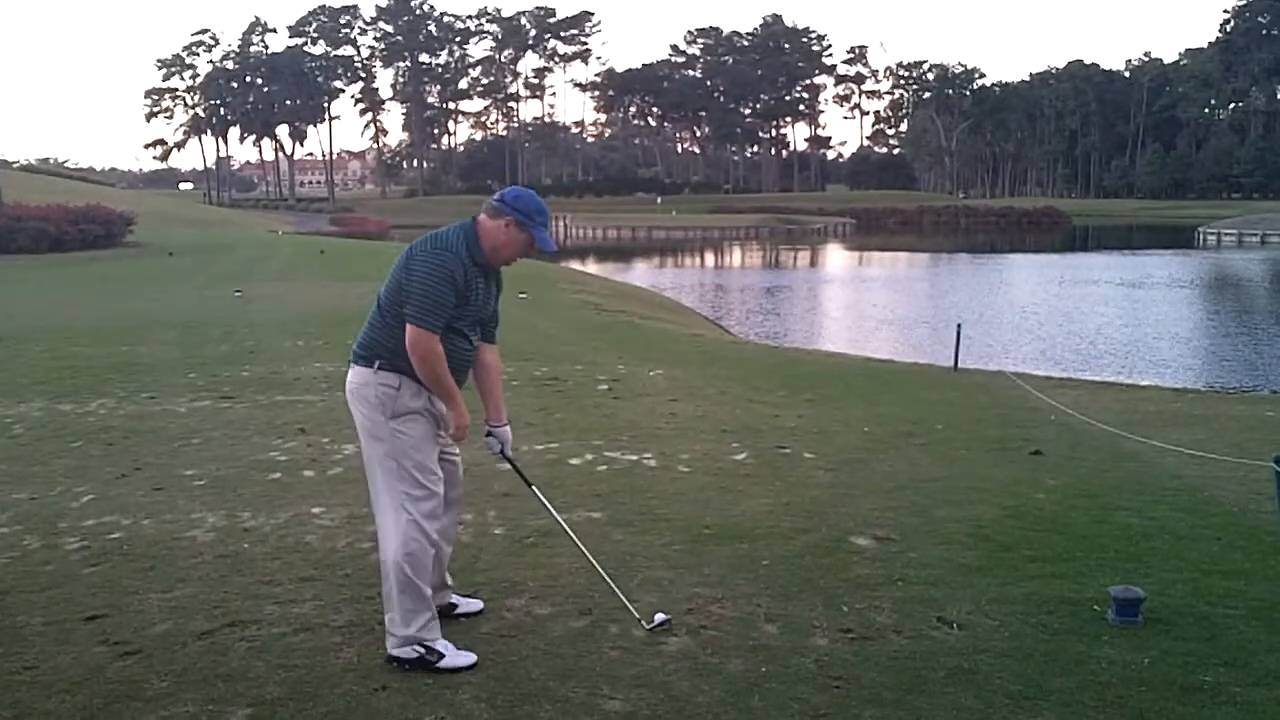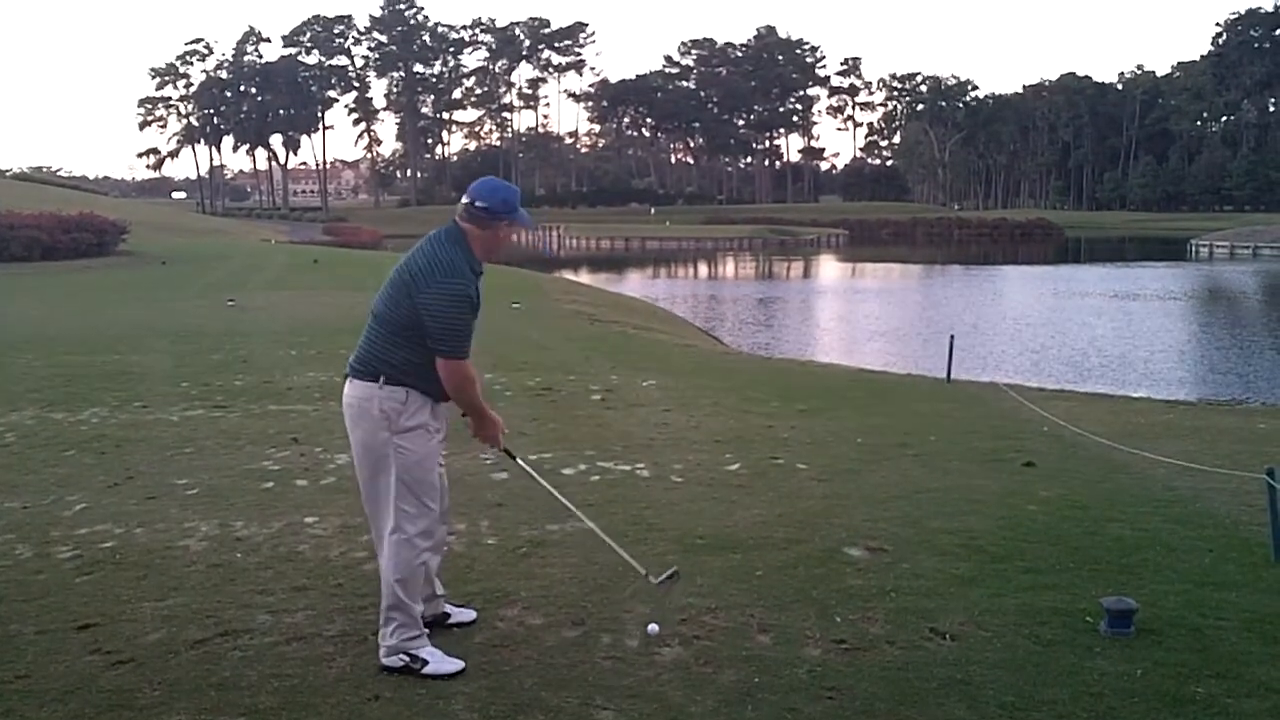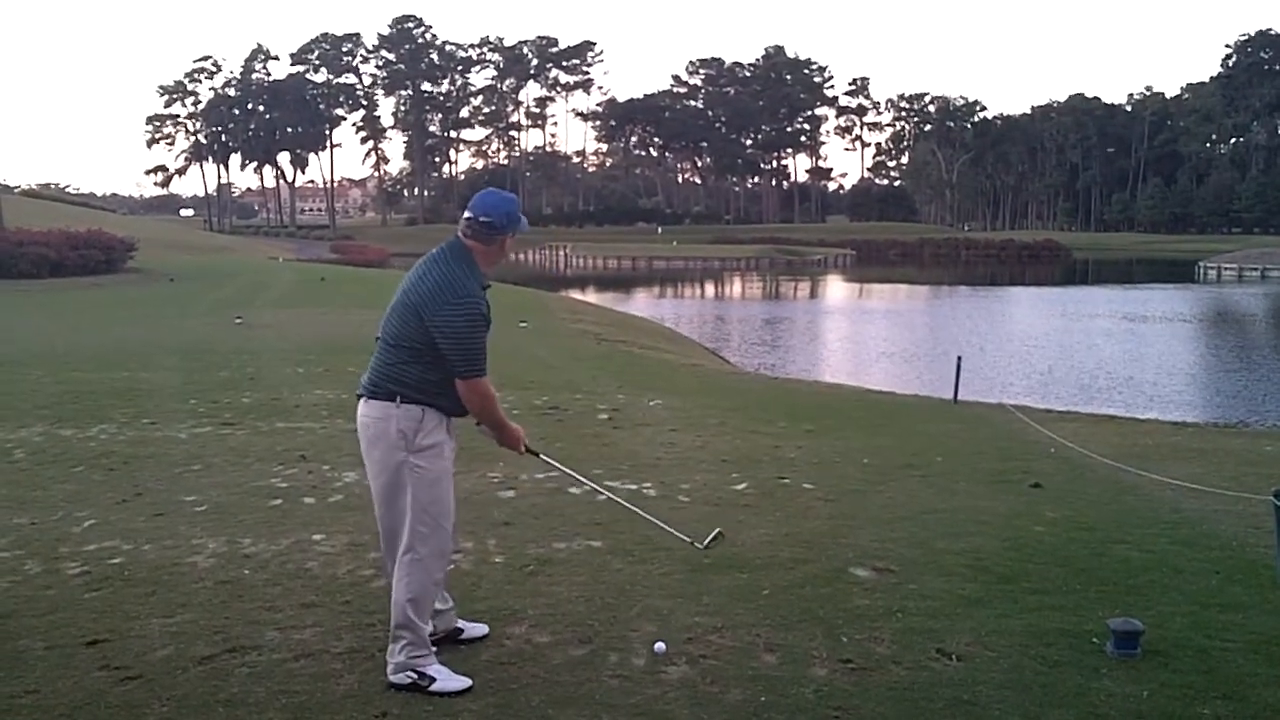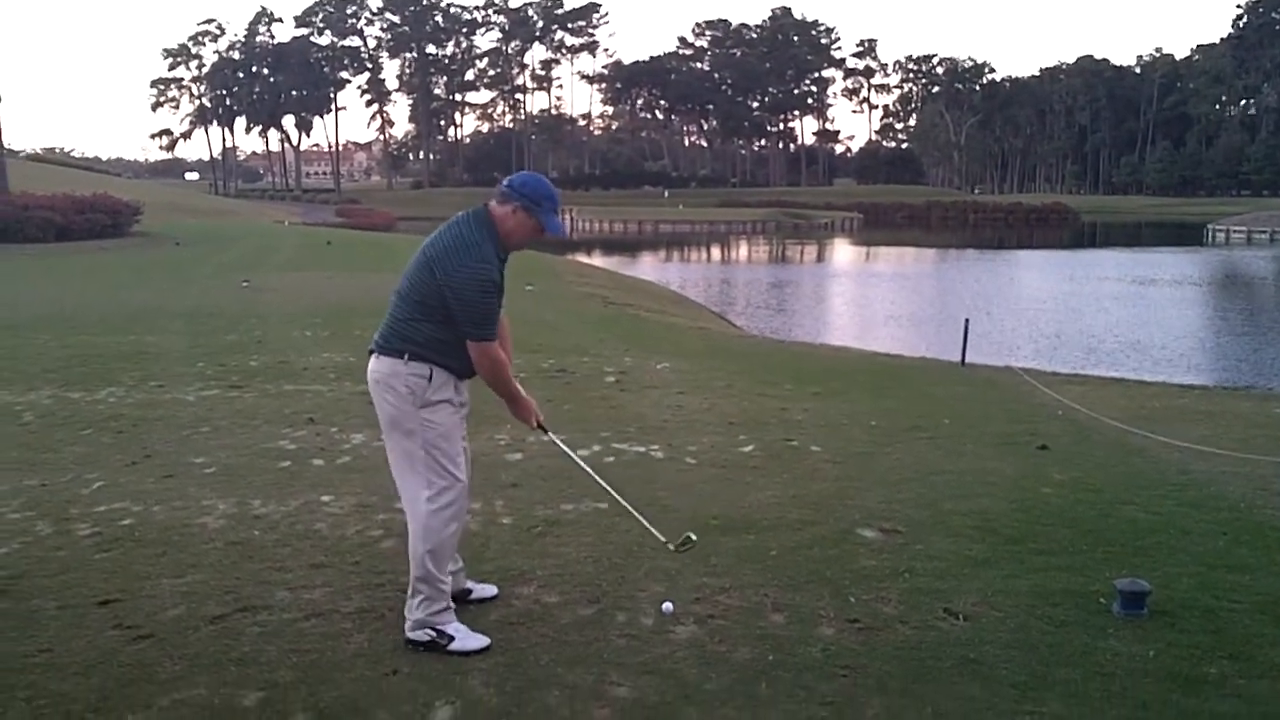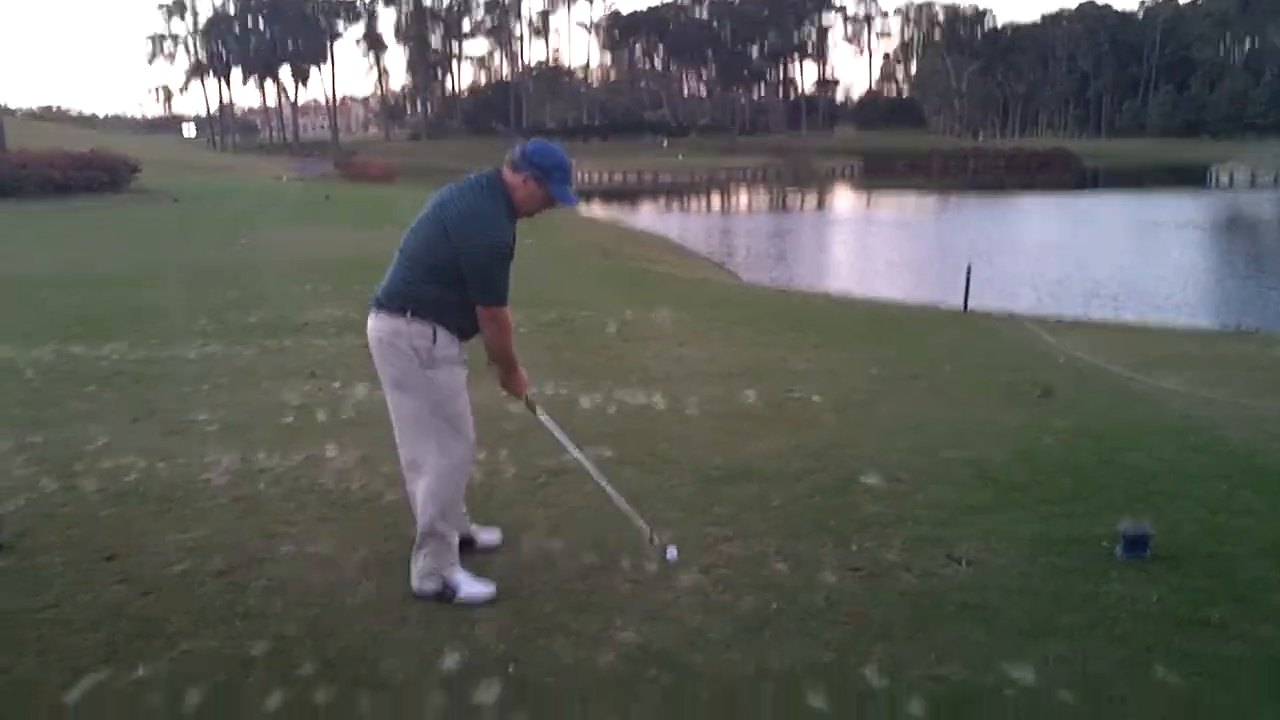
dt=0.5s
person 1, frame 1
left shoulder: (487, 270)
right shoulder: (440, 256)
left elbow: (485, 346)
right elbow: (420, 341)
left wrist: (498, 418)
right wrist: (456, 407)
left hip: (424, 388)
right hip: (388, 386)
left knee: (443, 495)
right knee: (413, 508)
left ankle: (435, 595)
right ankle: (411, 636)
person 1, frame 2
left shoulder: (456, 258)
right shoulder: (447, 273)
left elbow: (457, 348)
right elbow: (452, 364)
left wrist: (478, 408)
right wrist: (482, 416)
left hip: (410, 396)
right hip: (389, 400)
left knee: (430, 507)
right knee: (409, 519)
left ankle: (427, 604)
right ankle: (401, 644)
person 1, frame 3
left shoulder: (446, 264)
right shoulder: (459, 294)
right elbow: (471, 385)
left wrist: (493, 420)
right wrist: (504, 430)
left hip: (413, 413)
right hip: (406, 420)
left knee: (436, 525)
right knee: (420, 538)
left ankle: (437, 620)
right ankle: (409, 662)
person 1, frame 4
left shoulder: (480, 236)
right shoulder: (471, 257)
left elbow: (493, 316)
right elbow: (483, 351)
left wrist: (513, 379)
right wrist: (516, 399)
left hip: (431, 371)
right hip: (412, 375)
left knee: (450, 482)
right knee: (439, 491)
left ankle: (448, 580)
right ankle: (428, 618)
person 1, frame 5
left shoulder: (478, 191)
right shoulder: (487, 225)
right elbow: (493, 317)
right wrist: (511, 372)
left hip: (412, 324)
right hip: (415, 334)
left knee: (448, 437)
right knee: (447, 447)
left ankle: (452, 528)
right ankle: (434, 570)
